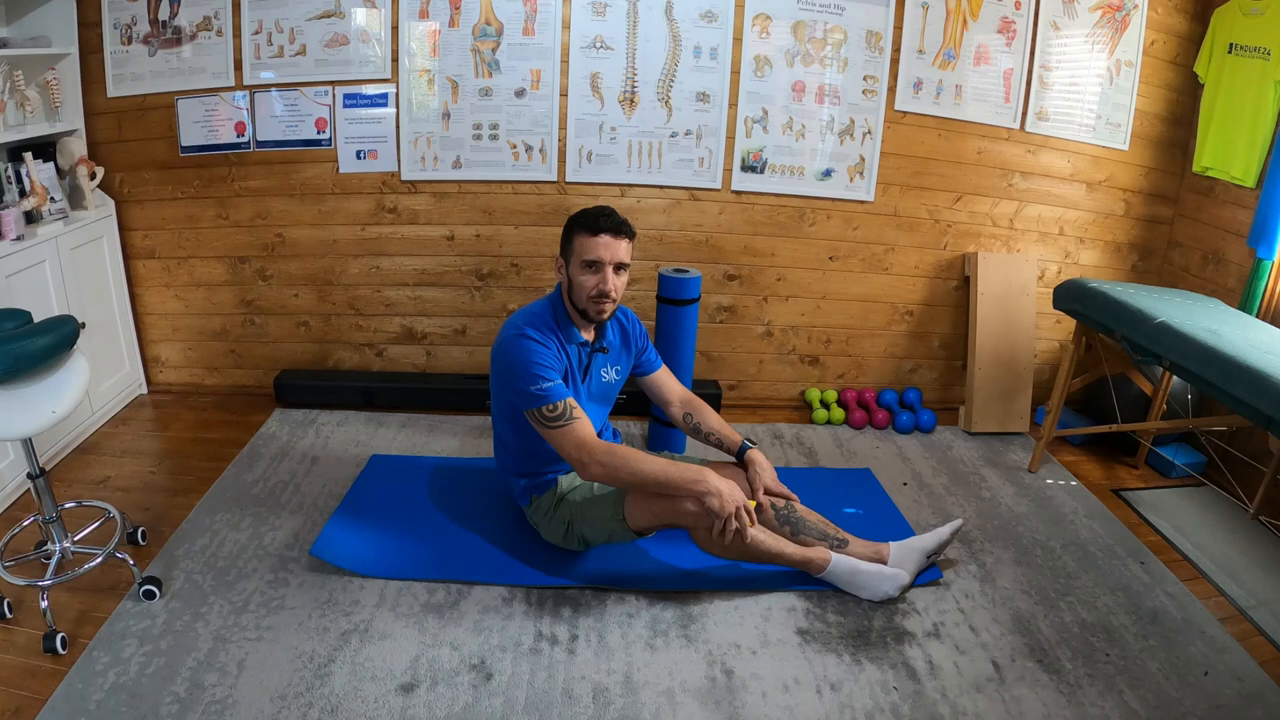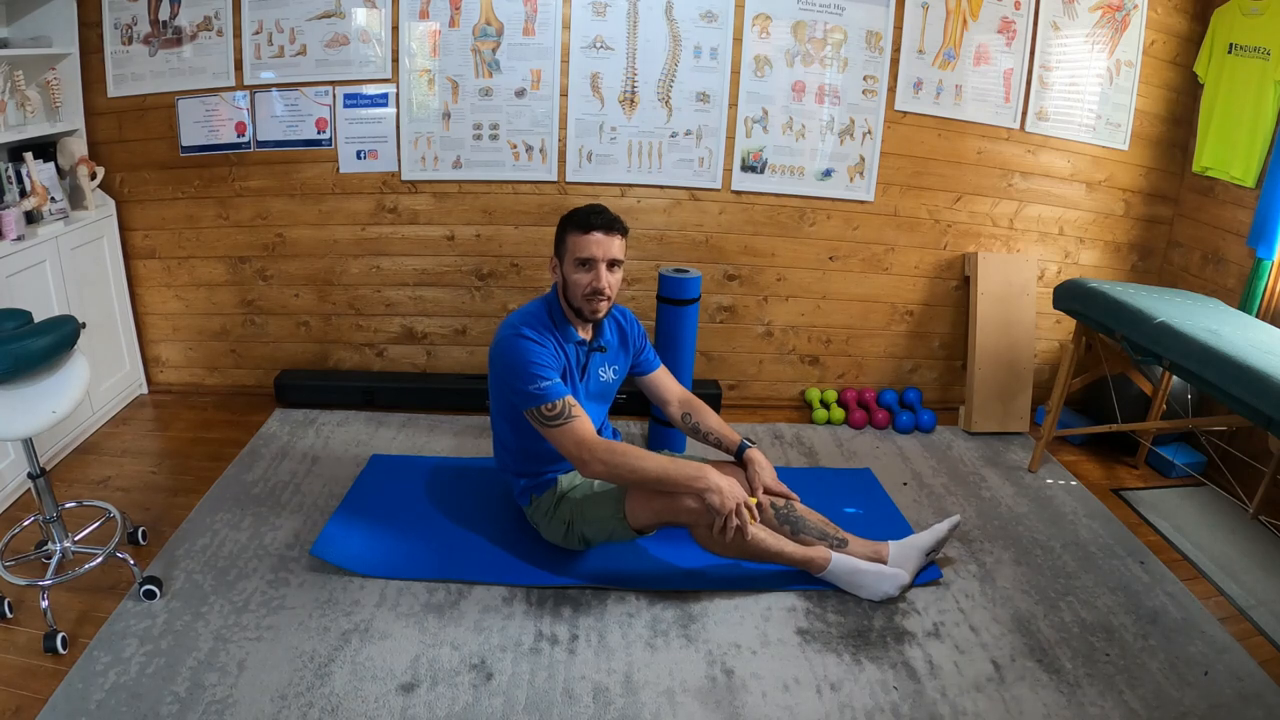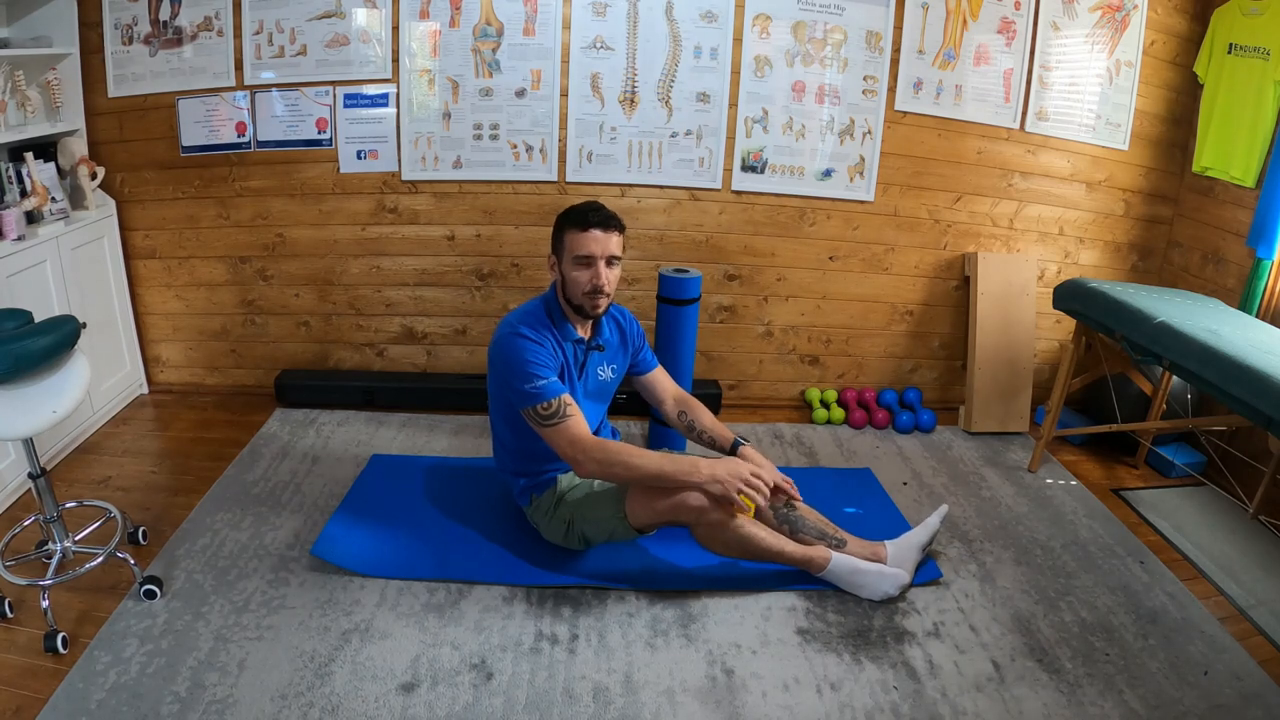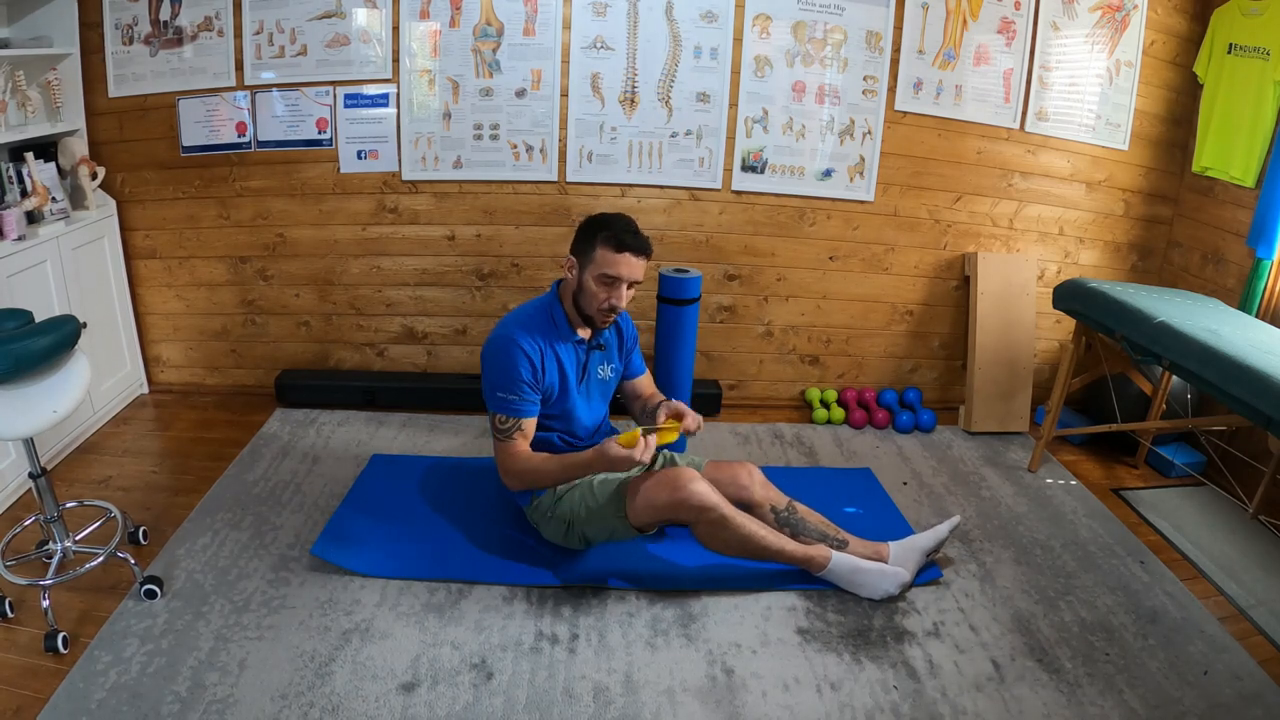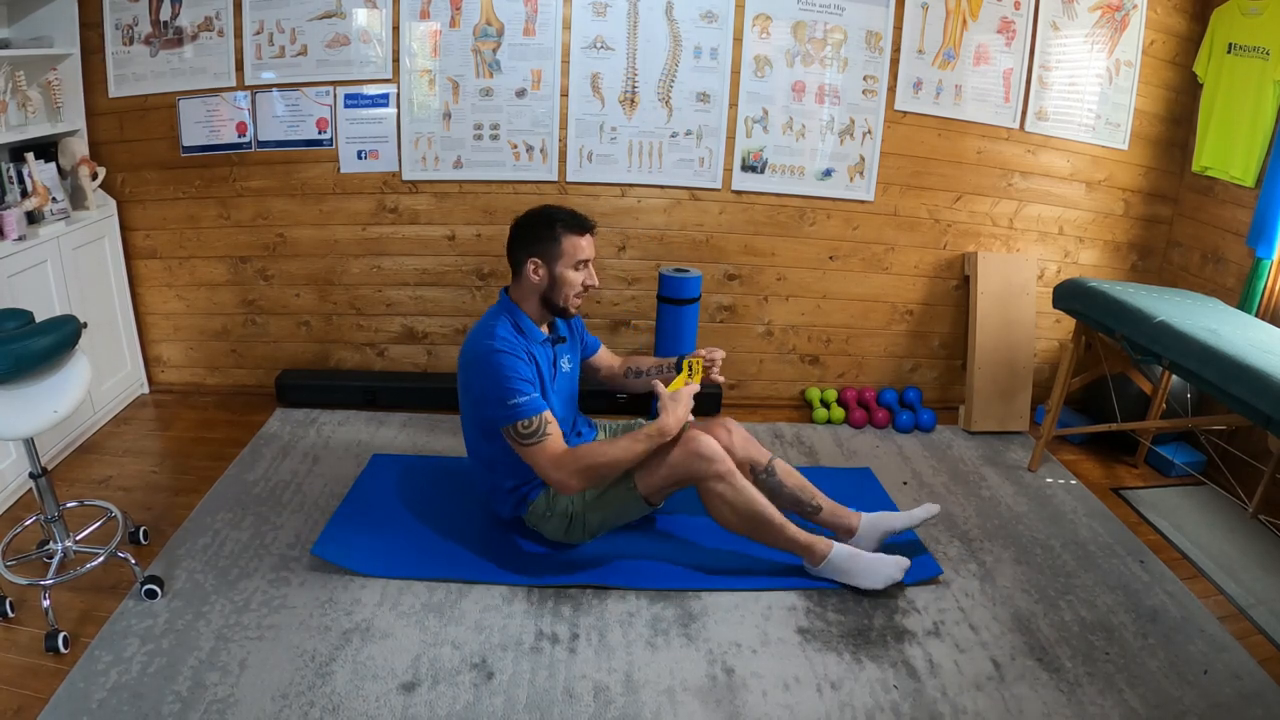
dt=1s
person 1, frame 1
left shoulder: (623, 325)
right shoulder: (528, 342)
left elbow: (679, 401)
right elbow: (589, 457)
left wrist: (747, 452)
right wrist: (703, 480)
left hip: (606, 463)
right hip: (556, 492)
left knee: (742, 483)
right knee: (697, 503)
left ankle: (881, 554)
right ankle: (825, 564)
person 1, frame 2
left shoulder: (621, 324)
right shoulder: (525, 341)
left elbow: (678, 401)
right elbow: (590, 455)
left wrist: (746, 452)
right wrist: (703, 478)
left hip: (606, 462)
right hip: (555, 491)
left knee: (742, 485)
right knee: (694, 500)
left ankle: (880, 554)
right ankle: (823, 563)
person 1, frame 3
left shoulder: (619, 323)
right shoulder: (523, 341)
left elbow: (673, 400)
right elbow: (585, 455)
left wrist: (743, 451)
right wrist: (707, 469)
left hip: (605, 463)
right hip: (555, 491)
left knee: (743, 482)
right knee: (689, 493)
left ankle: (875, 554)
right ankle: (821, 562)
person 1, frame 4
left shoulder: (616, 324)
right shoulder: (516, 343)
left elbow: (643, 401)
right elbow: (514, 470)
left wrist: (669, 413)
right wrist: (599, 459)
left hip: (607, 461)
right hip: (555, 492)
left knee: (744, 480)
right knee: (686, 489)
left ankle: (880, 553)
right ankle: (824, 563)
person 1, frame 5
left shoulder: (556, 316)
right shoulder: (500, 353)
left elbow: (617, 369)
right elbow: (565, 472)
left wrist: (683, 365)
right wrist: (662, 427)
left hip: (577, 444)
right hip: (547, 499)
left knee: (727, 433)
right knee: (701, 452)
left ankle: (855, 527)
right ankle: (821, 553)
